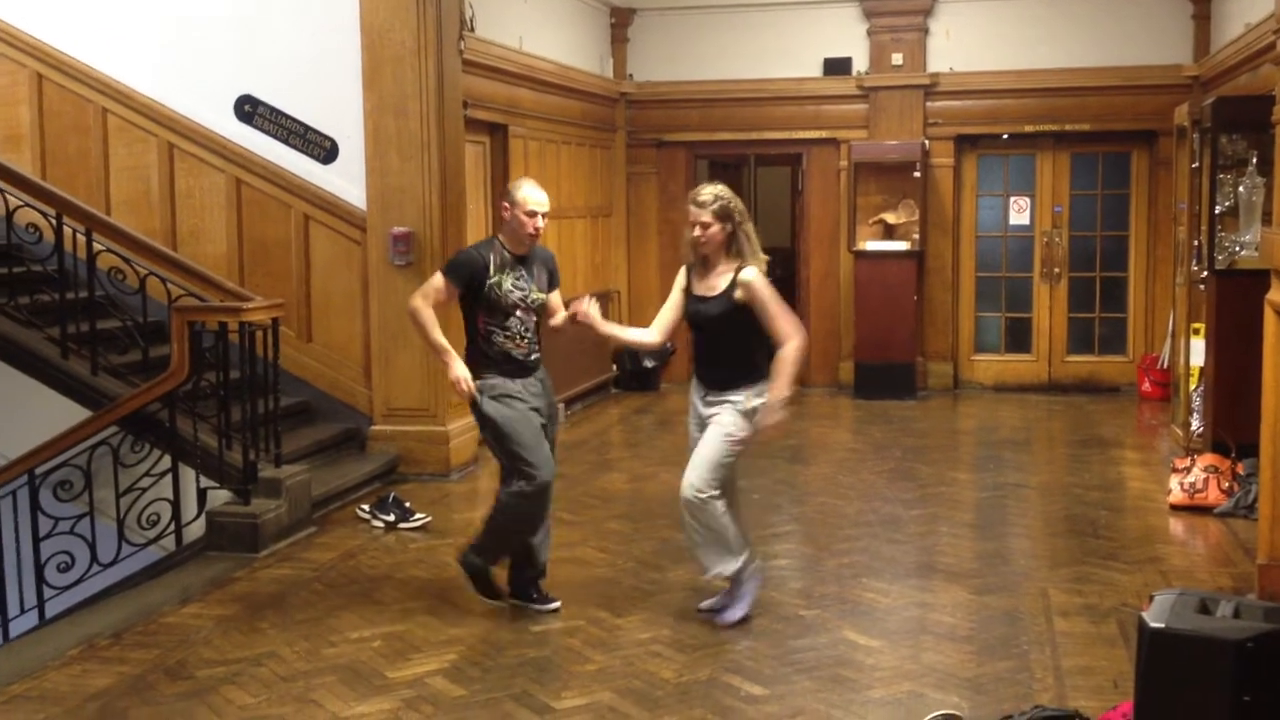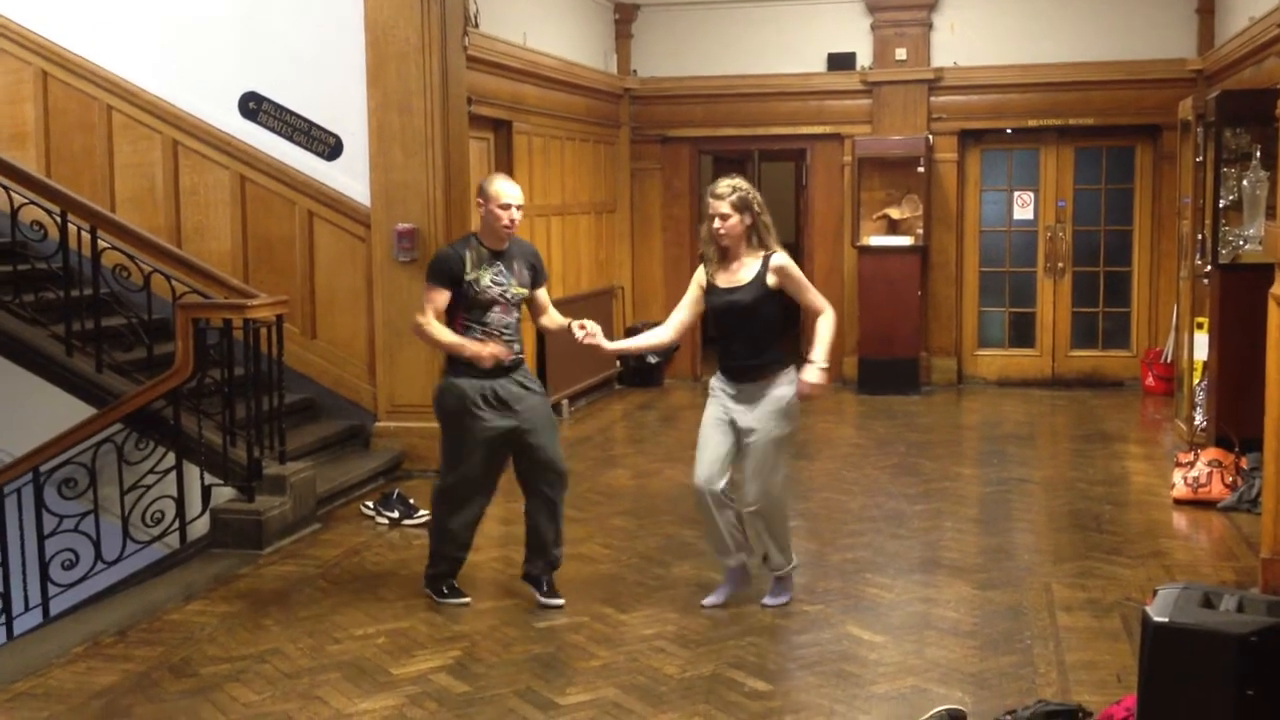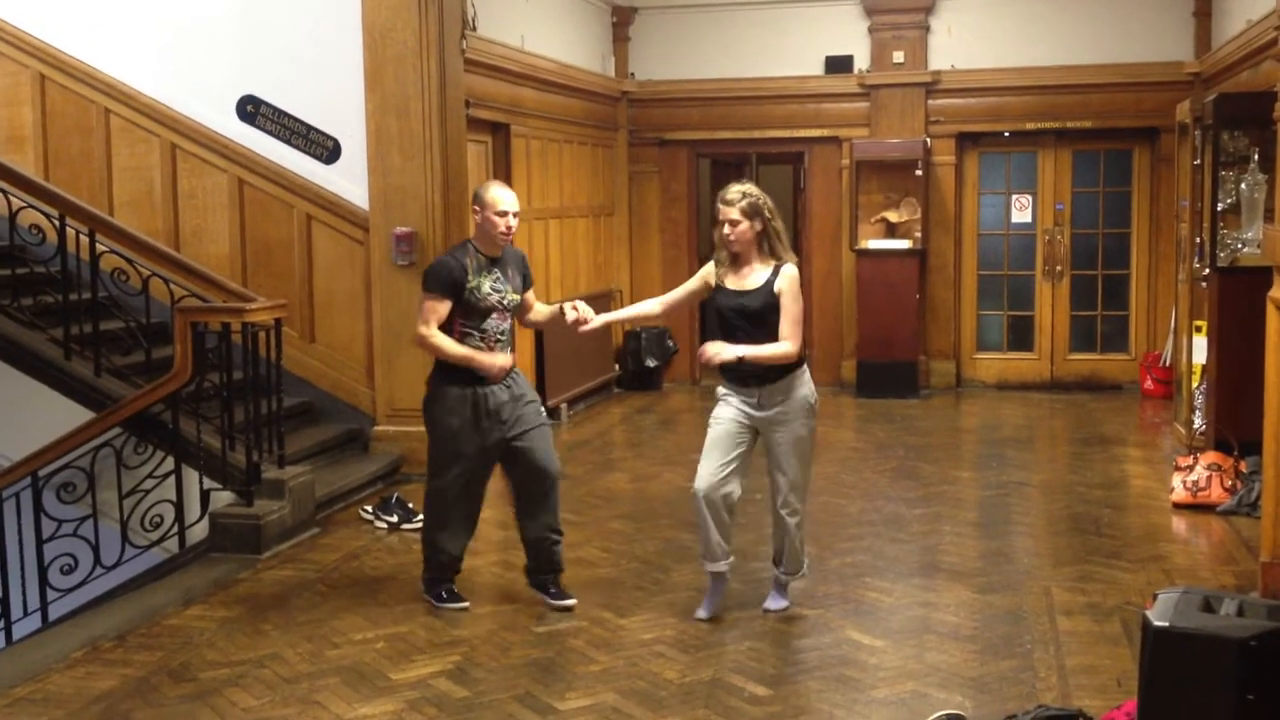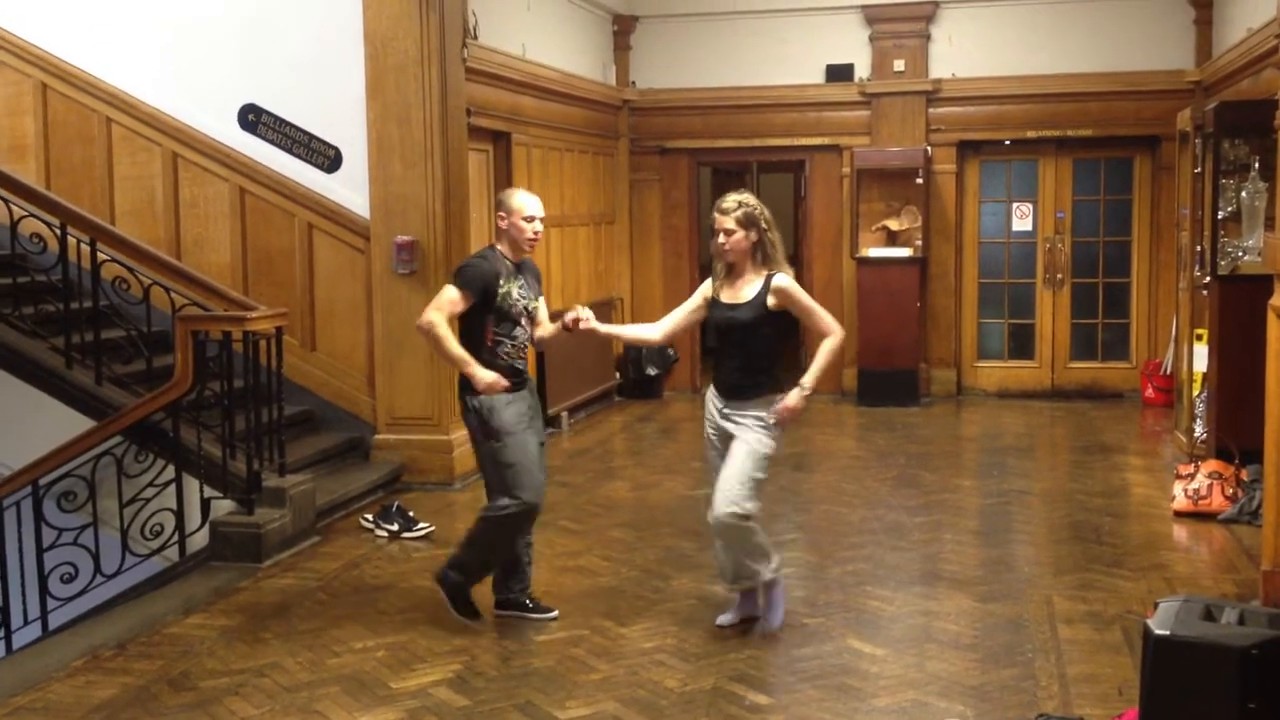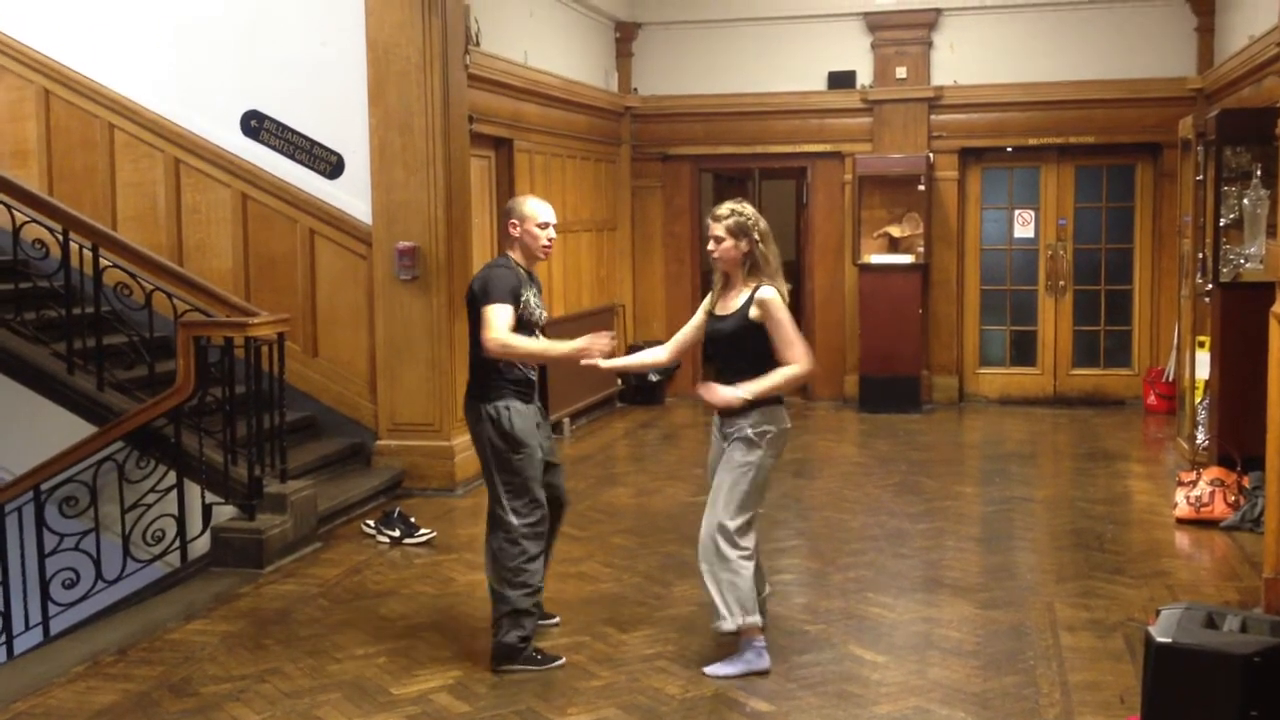
dt=0.3s
person 1, frame 1
left shoulder: (747, 278)
right shoulder: (689, 274)
left elbow: (792, 340)
right elbow: (656, 336)
left wrist: (778, 399)
right wrist: (604, 328)
left hip: (741, 396)
right hip: (703, 393)
left knee: (696, 490)
right knee: (713, 494)
left ankle: (742, 574)
right ankle: (738, 580)
person 1, frame 2
left shoulder: (775, 264)
right shoulder: (707, 271)
left elbow: (824, 314)
right elbow: (670, 333)
left wrist: (817, 363)
right wrist: (613, 345)
left hip: (770, 394)
right hip: (725, 390)
left knee: (759, 498)
right knee: (708, 483)
left ankle: (781, 575)
right ankle: (737, 568)
person 1, frame 3
left shoulder: (784, 273)
right shoulder: (717, 271)
left elbow: (790, 347)
right elbow: (661, 305)
left wrist: (736, 351)
right wrist: (603, 318)
left hip: (785, 396)
right hip: (734, 396)
left knee: (786, 499)
right knee: (708, 485)
left ankle: (784, 580)
right ankle: (717, 577)
person 1, frame 4
left shoulder: (777, 285)
right shoulder: (713, 284)
left elbow: (833, 335)
right elbow: (661, 332)
left wrist: (803, 388)
right wrist: (604, 328)
left hip: (759, 411)
right hip: (717, 406)
left knee: (730, 509)
right knee: (728, 508)
left ankle: (768, 578)
right ankle: (747, 593)
person 1, frame 5
left shoulder: (765, 297)
right shoulder: (717, 297)
left elbow: (799, 365)
right elbow: (669, 351)
left wrist: (740, 393)
right wrist: (608, 363)
left hip: (756, 425)
right hip: (728, 424)
left knee: (723, 530)
right knee: (732, 524)
left ankle: (751, 647)
right ankle: (751, 601)
person 2, frame 1
left shoulder: (544, 261)
right shoulder: (476, 260)
right elbow: (420, 304)
left wrist: (572, 316)
right wrist: (451, 360)
left hip: (535, 380)
right hip: (493, 384)
left knee: (534, 477)
right knee: (536, 474)
left ankle: (527, 583)
right ankle: (479, 559)
person 2, frame 2
left shoulder: (528, 255)
right shoulder: (452, 259)
left elbow: (542, 314)
right elbow: (424, 323)
left wrist: (571, 325)
right wrist: (467, 348)
left hip: (519, 381)
right hip: (467, 387)
left knee: (549, 473)
right knee: (463, 484)
left ankle: (539, 570)
right ankle: (440, 574)
person 2, frame 3
left shoulder: (516, 260)
right shoulder: (449, 267)
left elbow: (528, 312)
right elbow: (425, 334)
left wrist: (563, 309)
right wrist: (480, 360)
left hip: (509, 387)
right hip: (458, 393)
left knee: (542, 471)
right knee: (453, 490)
left ankle: (544, 572)
right ankle: (438, 579)
person 2, frame 4
left shoulder: (530, 271)
right shoulder: (481, 268)
right elbow: (430, 321)
left wrist: (565, 323)
right wrist: (472, 370)
left hip: (523, 393)
right hip: (492, 395)
left knee: (524, 494)
right knee: (519, 494)
left ankle: (512, 593)
right ankle: (460, 575)
person 2, frame 5
left shoulder: (529, 279)
right shoulder: (498, 277)
right elbow: (495, 342)
left wrist: (578, 351)
right wrist: (572, 347)
left hip: (524, 405)
right hip: (499, 408)
left knee: (551, 504)
right knee: (520, 519)
left ankle: (526, 605)
right ankle: (512, 643)
